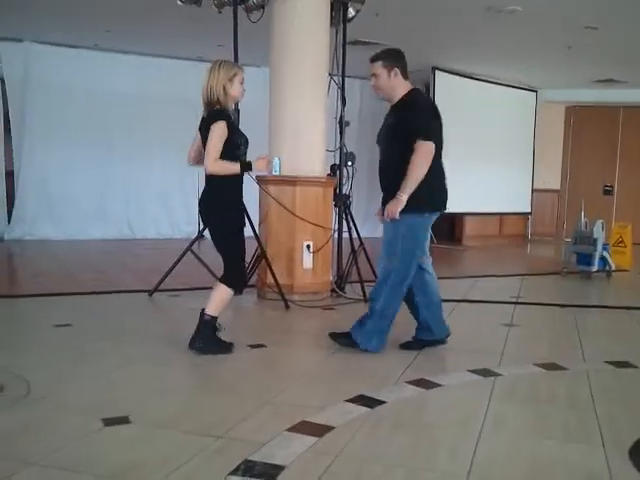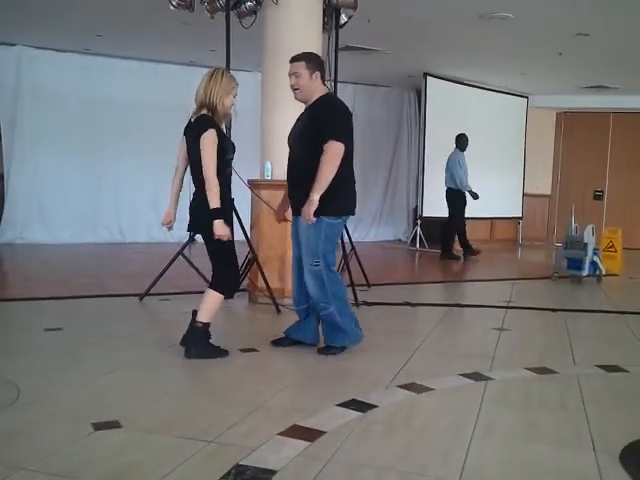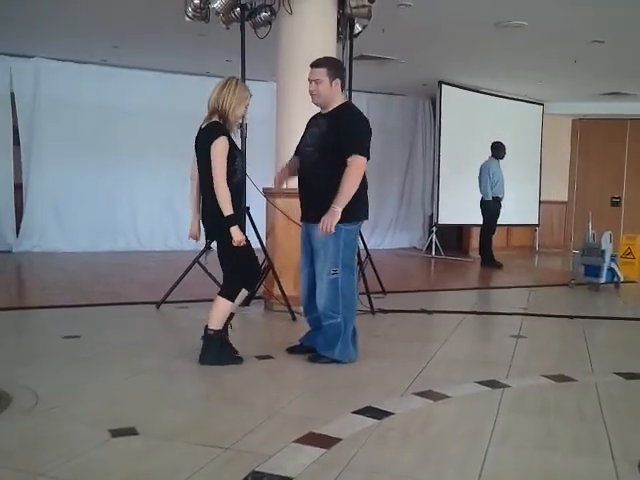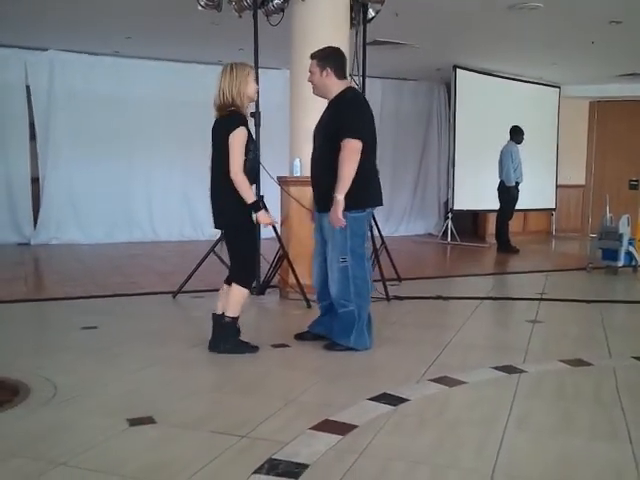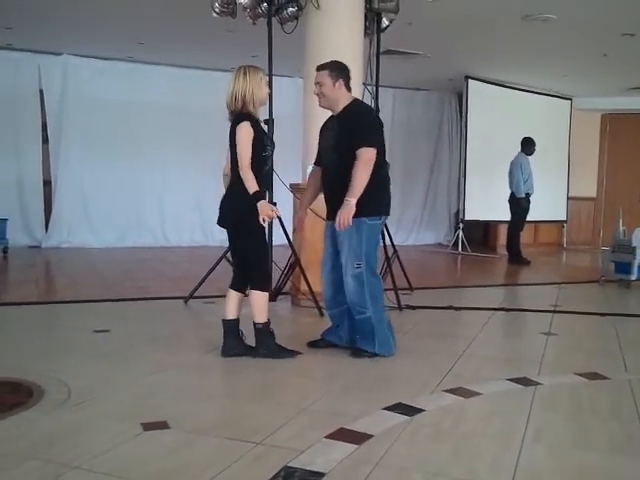
dt=1s
person 1, frame 1
left shoulder: (419, 106)
right shoulder: (398, 110)
left elbow: (424, 153)
left wrist: (400, 197)
right wrist: (396, 199)
left hip: (416, 202)
right hip: (407, 202)
left knee: (397, 267)
right knee: (415, 265)
left ankle: (366, 335)
right ankle: (433, 330)
person 1, frame 2
left shoulder: (331, 109)
right shoulder: (308, 113)
left elbow: (333, 154)
left wrist: (314, 198)
right wrist: (287, 199)
left hip: (324, 207)
right hip: (306, 207)
left knee: (317, 269)
right knee: (302, 271)
left ankle: (343, 332)
right ankle: (305, 330)
person 1, frame 3
left shoulder: (352, 119)
right shoulder: (315, 121)
left elbow: (356, 166)
right elbow: (302, 160)
left wrist: (336, 210)
right wrist: (287, 171)
left hip: (338, 217)
right hip: (312, 215)
left knee: (333, 281)
right knee: (311, 281)
left ankle: (338, 347)
right ankle: (317, 337)
person 1, frame 4
left shoulder: (351, 104)
right shoulder: (335, 106)
left elbow: (351, 151)
left wrist: (340, 197)
right wrist: (323, 201)
left hip: (349, 204)
right hip: (327, 203)
left knee: (346, 268)
right knee: (325, 268)
left ankle: (354, 335)
right ankle: (328, 324)
person 1, frame 5
left shoulder: (362, 115)
right shoulder: (328, 125)
left elbow: (366, 159)
right elbow: (320, 169)
left wrist: (350, 202)
right wrist: (304, 206)
left hip: (363, 210)
right hip: (337, 210)
left knee: (358, 274)
right knee: (333, 274)
left ankle: (376, 340)
right ankle: (340, 332)
person 2, frame 1
left shoulder: (213, 117)
right shoulder: (221, 118)
left elbow: (194, 158)
right elbow: (211, 165)
right wrist: (250, 165)
left hip: (221, 204)
right hip: (222, 206)
left knee: (232, 269)
right knee: (235, 272)
left ankle: (207, 331)
right ankle: (203, 334)
person 2, frame 2
left shoulder: (194, 124)
right shoulder: (210, 126)
left elbow: (180, 169)
right elbow: (210, 175)
left wrist: (172, 207)
right wrist: (218, 216)
left hip: (205, 209)
right hip: (212, 211)
left knee: (226, 273)
right knee: (226, 276)
left ankle: (196, 332)
right ankle: (197, 340)
person 2, frame 3
left shoulder: (204, 131)
right shoulder: (219, 133)
left elbow: (196, 179)
right elbow: (220, 183)
left wrist: (196, 218)
right wrist: (233, 223)
left hip: (215, 217)
right hip: (224, 218)
left knee: (250, 272)
right knee: (235, 280)
left ankle: (217, 333)
right ankle: (212, 346)
person 2, frame 4
left shoulder: (223, 120)
right shoulder: (236, 121)
right elbow: (236, 172)
right wrist: (258, 206)
left hip: (226, 205)
right hip: (235, 207)
left knee: (239, 269)
right knee: (247, 269)
left ankle: (220, 333)
right ankle: (227, 335)
person 2, frame 5
left shoulder: (240, 121)
right shoulder: (246, 120)
left elbow: (228, 169)
right elbow: (245, 166)
right wrist: (259, 199)
left hip: (236, 208)
right hip: (246, 209)
left knee: (242, 274)
right knee: (260, 273)
left ankle: (232, 340)
right ankle: (264, 341)
person 3, frame 1
left shoulder: (419, 148)
right shoulder: (414, 148)
right elbow: (411, 169)
left hip: (417, 185)
right hip: (413, 186)
left knee: (418, 215)
right knee: (416, 215)
person 3, frame 2
left shoulder: (460, 156)
right shoulder: (455, 157)
right elbow: (458, 177)
left wrist: (467, 191)
right wrist: (470, 191)
left hip: (458, 192)
right hip: (454, 193)
left knee: (460, 221)
right knee: (453, 222)
left ankle: (467, 248)
right ankle: (446, 252)
person 3, frame 3
left shoulder: (496, 164)
right shoulder: (488, 165)
right elbow: (485, 185)
right wrist: (489, 202)
left hip: (495, 201)
right hip: (490, 201)
left knee: (489, 231)
right knee: (487, 231)
left ankle: (488, 258)
right ankle: (487, 260)
person 3, frame 4
left shoulder: (513, 148)
right shoulder: (509, 149)
right elbow: (507, 170)
right wrist: (512, 187)
left hip: (510, 186)
right hip: (508, 187)
left knee: (505, 216)
right knee: (505, 216)
left ankle: (503, 244)
right ankle: (503, 245)
person 3, frame 5
left shoulder: (524, 160)
right shoulder: (519, 160)
right elbow: (517, 181)
left wrist: (524, 198)
right wrist: (521, 198)
left hip: (523, 197)
right hip: (519, 198)
left knee: (516, 227)
right knee: (516, 227)
left ankle: (514, 255)
right ankle: (515, 256)
